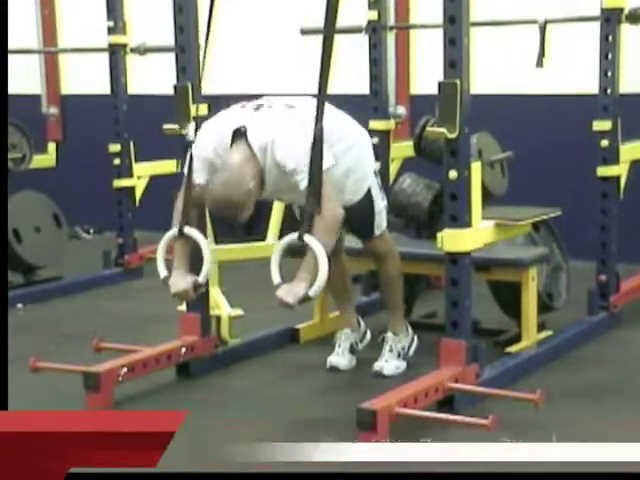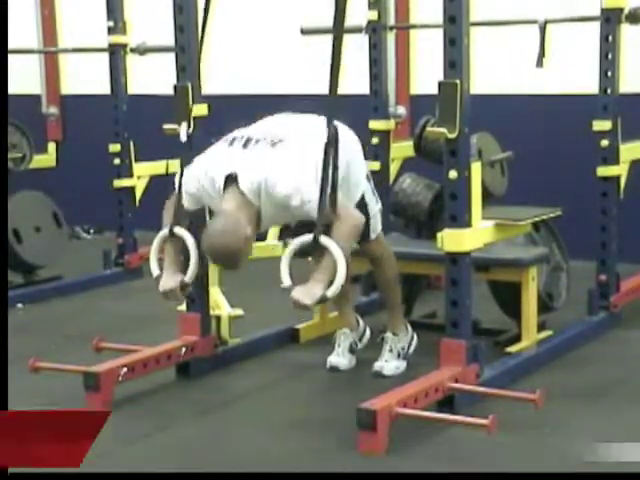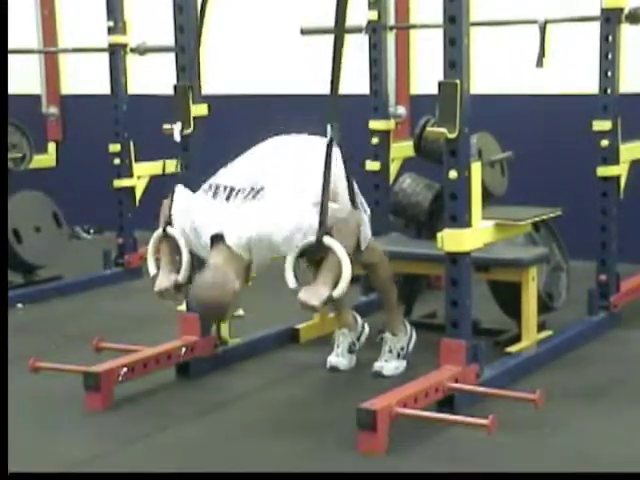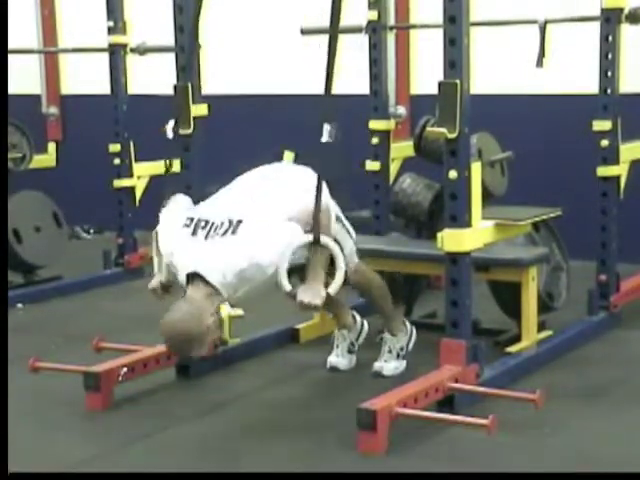
dt=0.2s
person 1, frame 1
left shoulder: (291, 148)
right shoulder: (209, 143)
left elbow: (329, 213)
right elbow: (187, 201)
left wrist: (302, 282)
right wrist: (180, 269)
left hip: (348, 155)
left knee: (377, 245)
right knee: (327, 248)
left ankle: (400, 333)
right ankle: (352, 328)
person 1, frame 2
left shoulder: (285, 184)
right shoulder: (202, 177)
left elbow: (352, 221)
right elbow: (172, 205)
left wrist: (317, 284)
right wrist: (171, 269)
left hip: (339, 152)
left knee: (372, 246)
right knee: (321, 251)
left ankle: (399, 332)
right ankle: (351, 328)
person 1, frame 3
left shoulder: (270, 229)
right shoulder: (190, 223)
left elbow: (345, 217)
right elbow: (168, 203)
left wrist: (323, 284)
right wrist: (166, 269)
left knee: (363, 253)
right knee: (316, 258)
left ankle: (398, 331)
right ankle: (349, 327)
person 1, frame 4
left shoulder: (247, 264)
right shoulder: (170, 246)
left elbow: (315, 208)
right elbow: (176, 202)
left wrist: (315, 282)
right wrist: (160, 273)
left knee: (349, 270)
left ankle: (398, 332)
right ankle: (348, 327)
